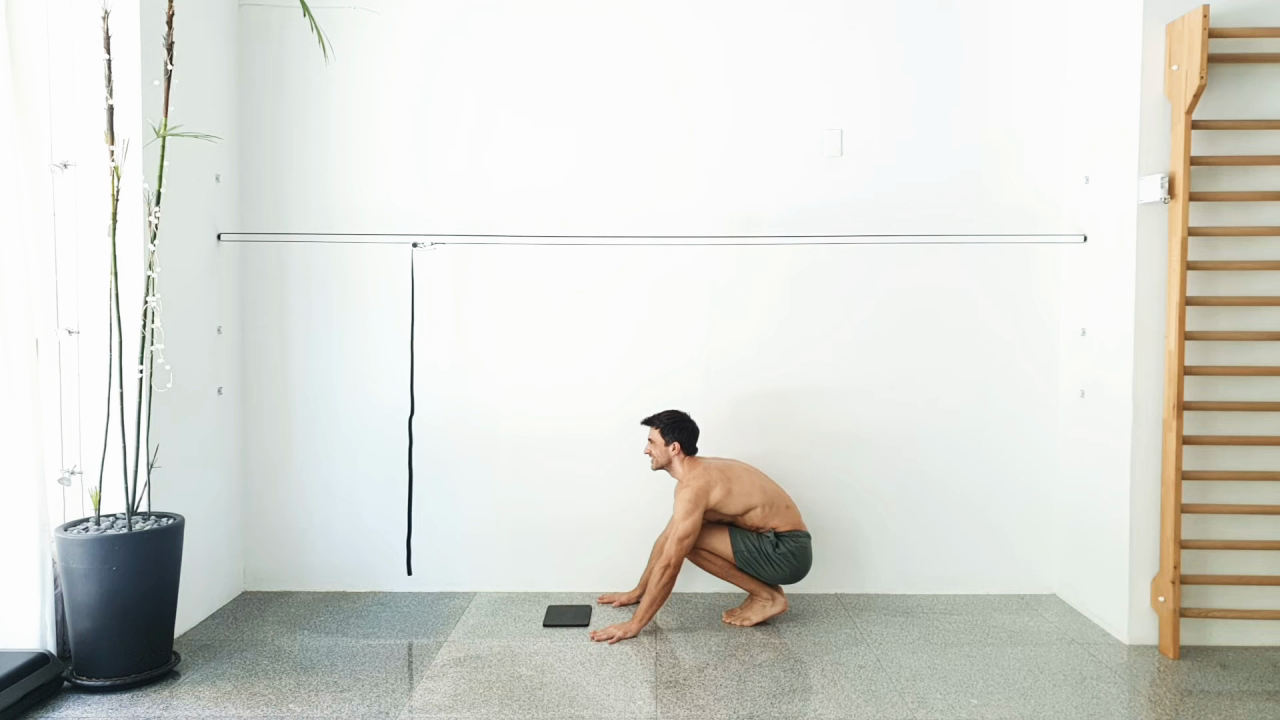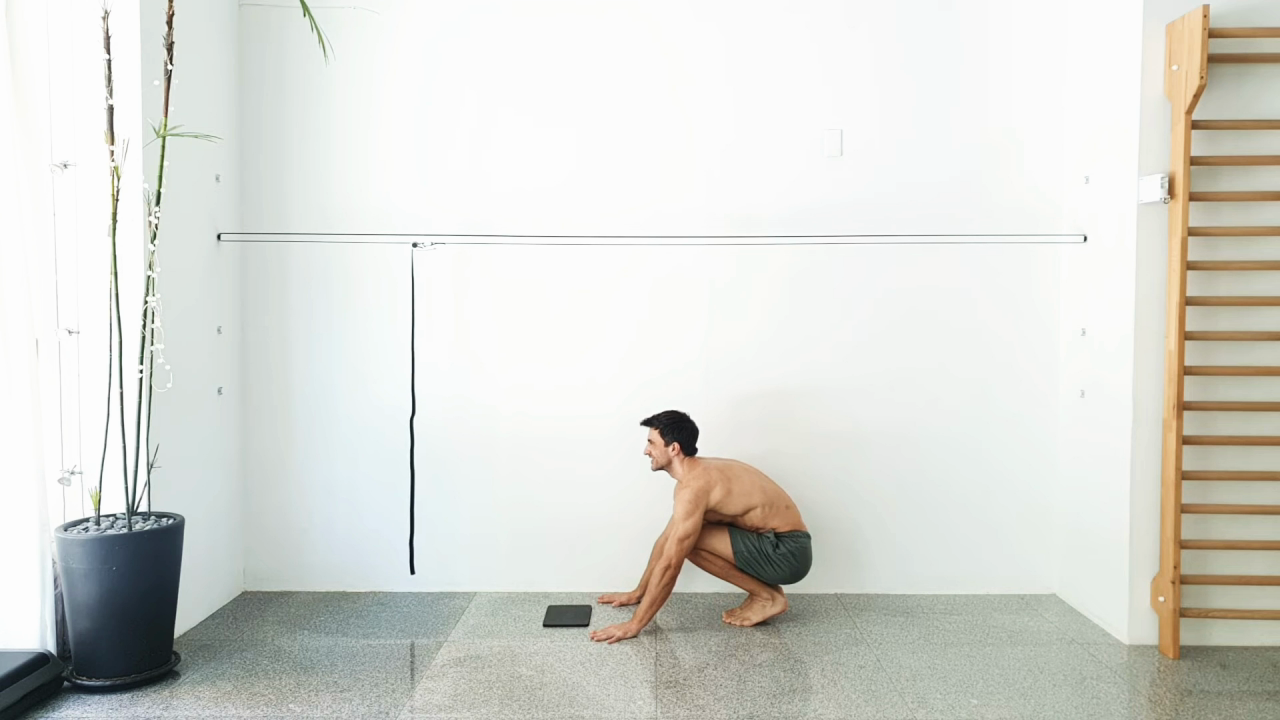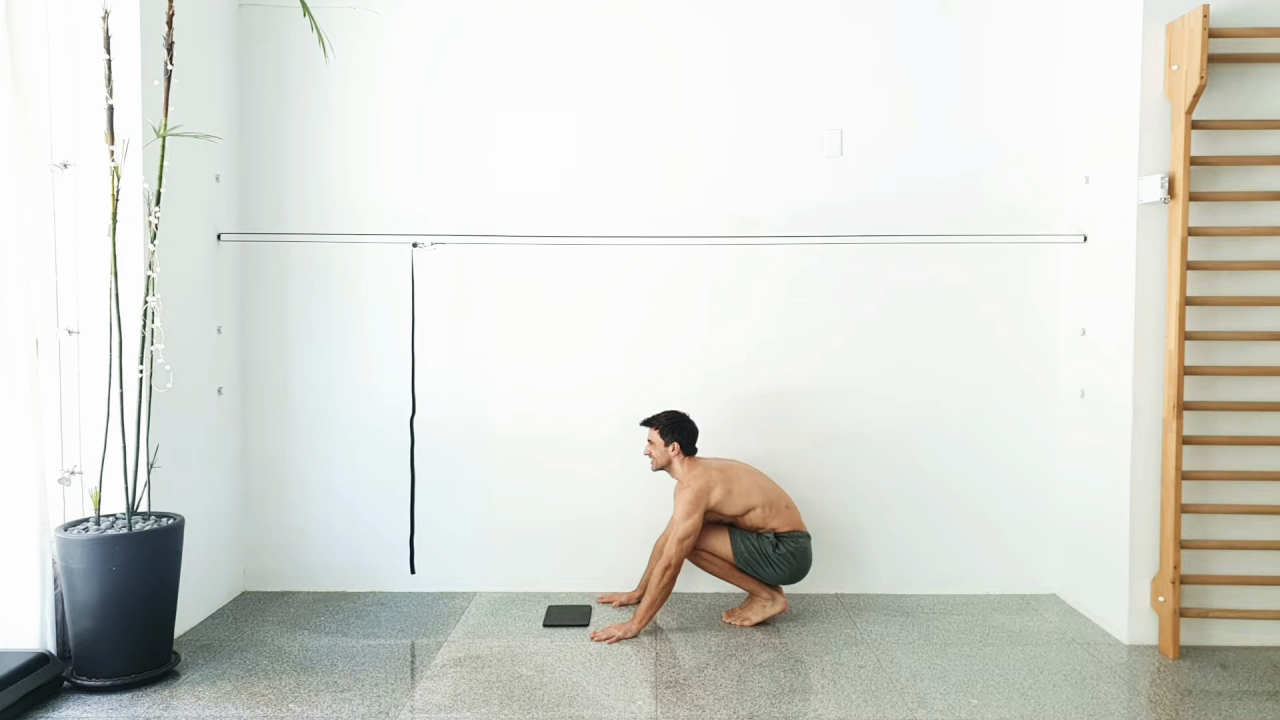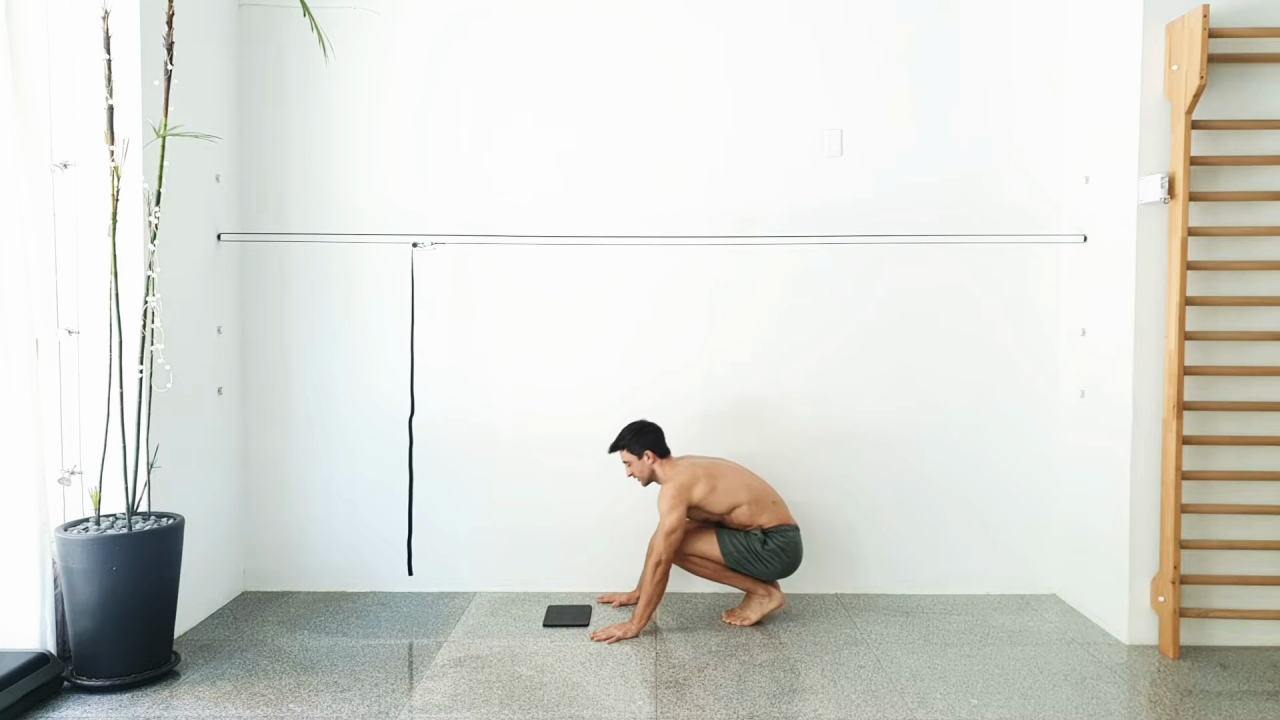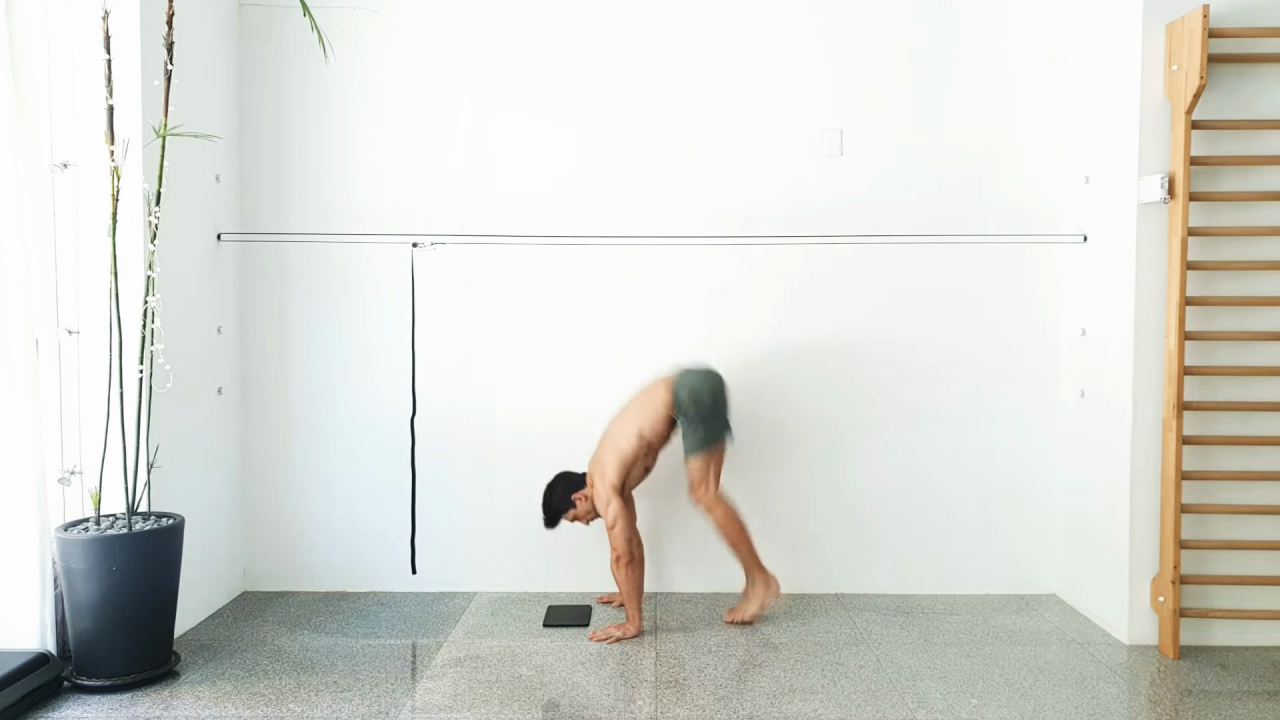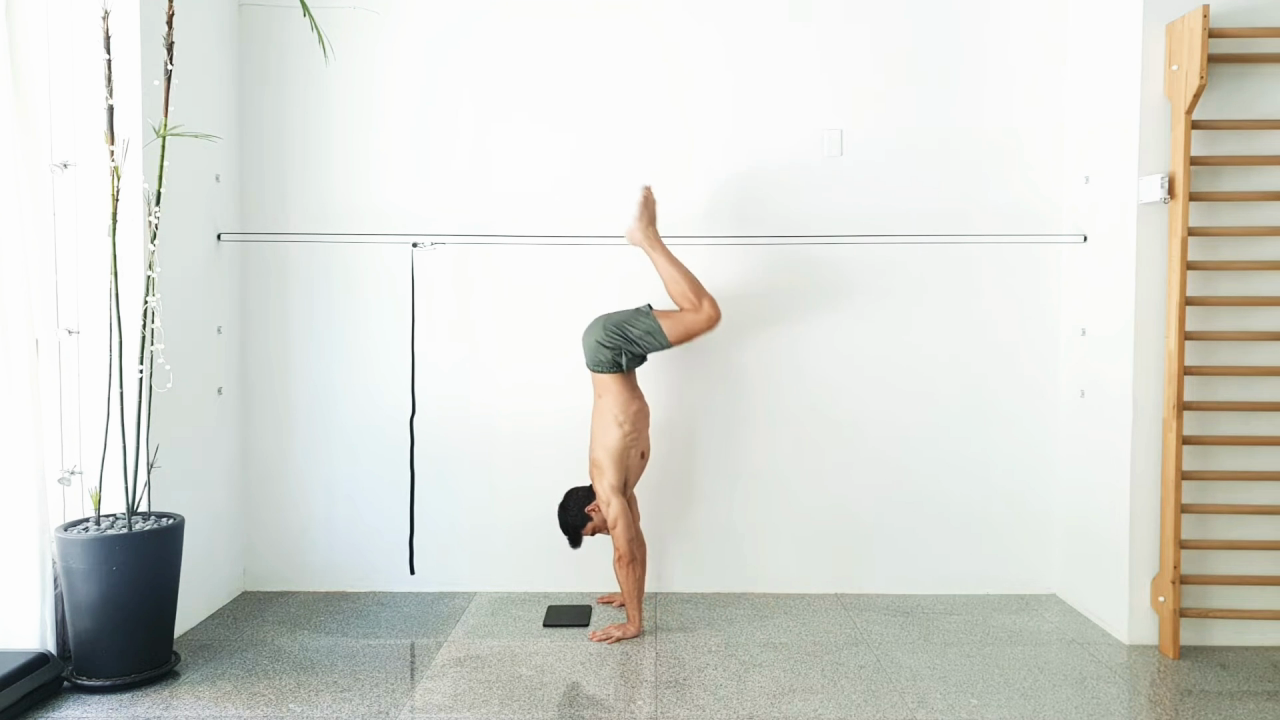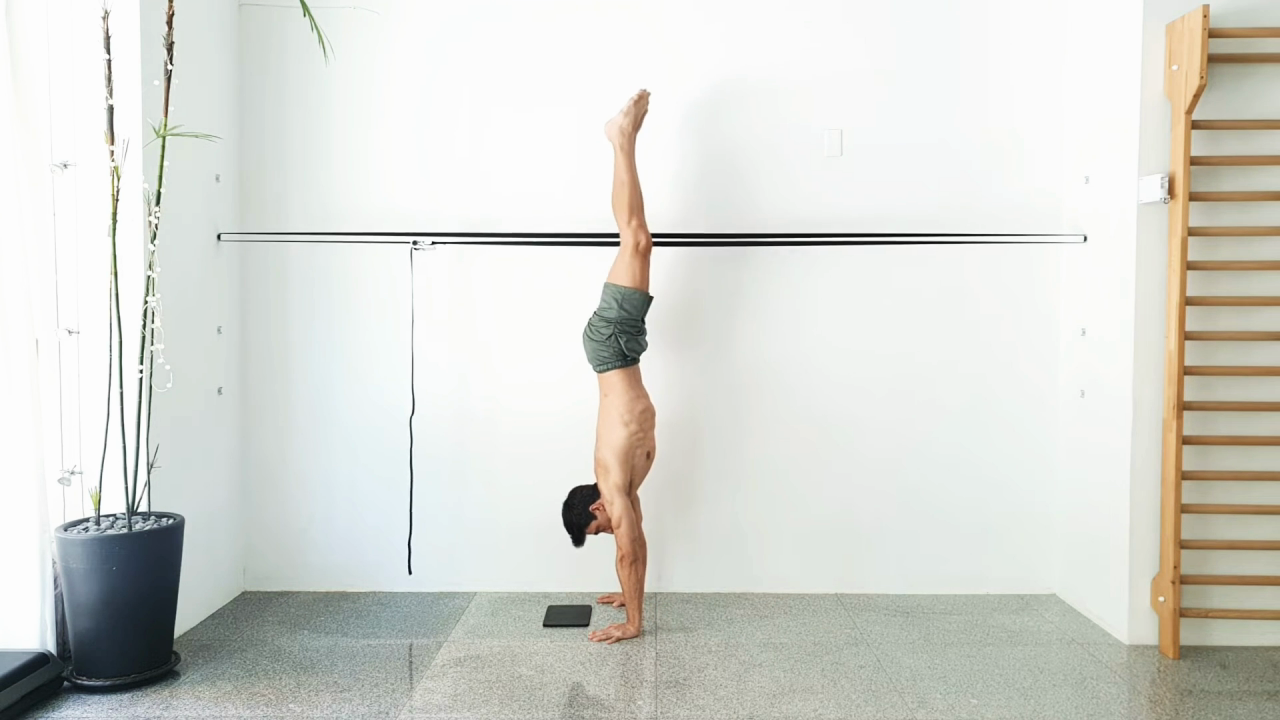
dt=0.7s
person 1, frame 1
left shoulder: (694, 486)
right shoulder: (700, 472)
left elbow: (669, 564)
right elbow: (666, 541)
left wrist: (635, 624)
right wrist: (638, 592)
left hip: (786, 552)
right hip: (779, 546)
left knee: (688, 541)
right knee: (683, 539)
left ankle: (767, 596)
right ankle: (764, 590)
person 1, frame 2
left shoulder: (693, 486)
right shoulder: (699, 473)
left elbow: (669, 564)
right elbow: (666, 541)
left wrist: (635, 624)
right wrist: (638, 593)
left hip: (786, 552)
right hip: (779, 545)
left knee: (688, 542)
right knee: (684, 540)
left ankle: (767, 596)
right ankle: (764, 589)
person 1, frame 3
left shoulder: (694, 487)
right shoulder: (698, 473)
left elbow: (670, 564)
right elbow: (666, 541)
left wrist: (636, 624)
right wrist: (638, 593)
left hip: (786, 551)
right hip: (779, 545)
left knee: (688, 542)
right knee: (683, 540)
left ankle: (766, 597)
right ankle: (764, 589)
person 1, frame 4
left shoulder: (675, 486)
right shoulder: (681, 471)
left elbow: (660, 560)
right elbow: (660, 540)
left wrist: (635, 624)
right wrist: (637, 593)
left hip: (776, 546)
right hip: (769, 537)
left knee: (676, 547)
right knee: (674, 539)
left ankle: (762, 592)
right ankle: (759, 584)
person 1, frame 5
left shoulder: (604, 487)
right shoulder: (609, 480)
left elbow: (622, 558)
right elbow: (630, 539)
left wrist: (632, 623)
right wrist: (631, 595)
left hip: (698, 393)
right hip: (695, 386)
left knee: (704, 495)
left ankle: (760, 581)
person 1, frame 6
left shoulder: (609, 490)
right shoulder: (612, 488)
left wrist: (634, 624)
right wrist: (628, 596)
right hip: (612, 346)
left ankle: (647, 236)
person 1, frame 7
left shoulder: (614, 487)
left elbow: (629, 552)
left wrist: (633, 623)
right wrist: (630, 597)
left hip: (615, 345)
right hip: (615, 348)
left knee: (636, 242)
